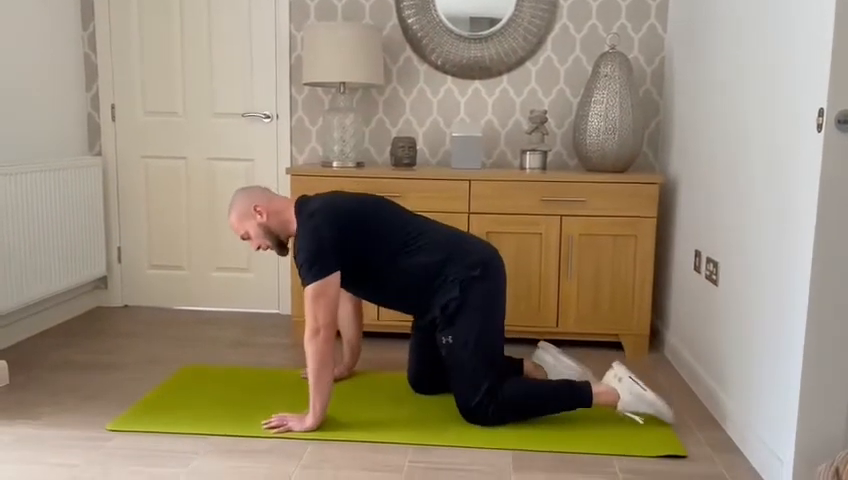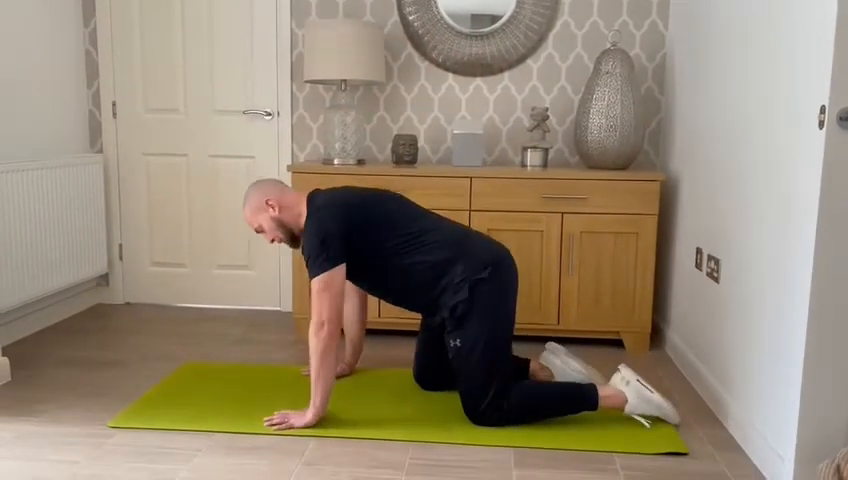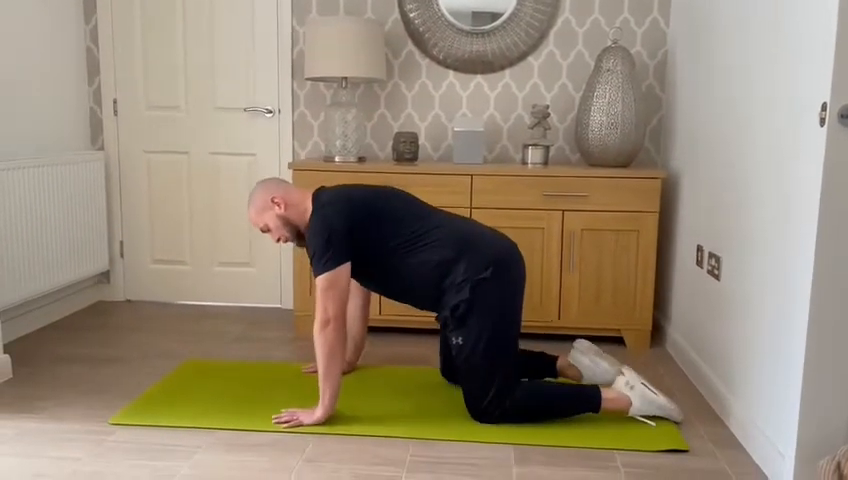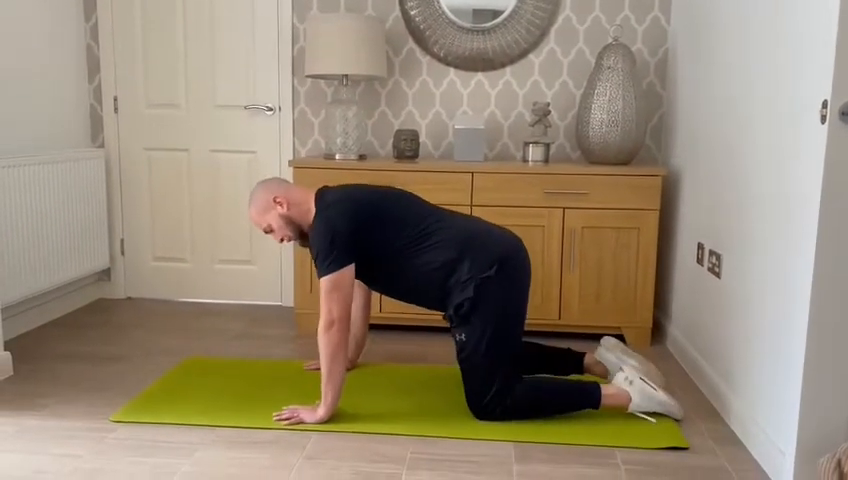
dt=0.2s
person 1, frame 1
left shoulder: (312, 231)
right shoulder: (323, 218)
left elbow: (319, 330)
right elbow: (348, 297)
left wrist: (313, 416)
right wrist: (347, 365)
left hip: (468, 282)
right hip: (452, 282)
left knee: (480, 405)
right knee: (423, 380)
left ankle: (611, 391)
right ankle: (537, 366)
person 1, frame 2
left shoulder: (320, 224)
right shoulder: (336, 213)
left elbow: (324, 323)
right elbow: (354, 294)
left wrist: (313, 412)
right wrist: (348, 362)
left hip: (477, 283)
right hip: (471, 276)
left knee: (486, 407)
right knee: (429, 376)
left ankle: (618, 394)
right ankle: (544, 368)
person 1, frame 3
left shoulder: (323, 222)
right shoulder: (342, 209)
left elbow: (329, 321)
right elbow: (358, 294)
left wrist: (323, 409)
right wrist: (349, 360)
left hip: (481, 278)
right hip: (488, 265)
left knee: (489, 404)
right knee: (456, 369)
left ankle: (620, 396)
right ankle: (570, 365)
person 1, frame 4
left shoulder: (328, 223)
right shoulder: (344, 210)
left elbow: (333, 322)
right elbow: (361, 291)
left wrist: (325, 408)
right wrist: (348, 358)
left hip: (487, 275)
right hip: (495, 260)
left knee: (490, 401)
right knee: (488, 357)
left ankle: (621, 393)
right ankle: (597, 360)
